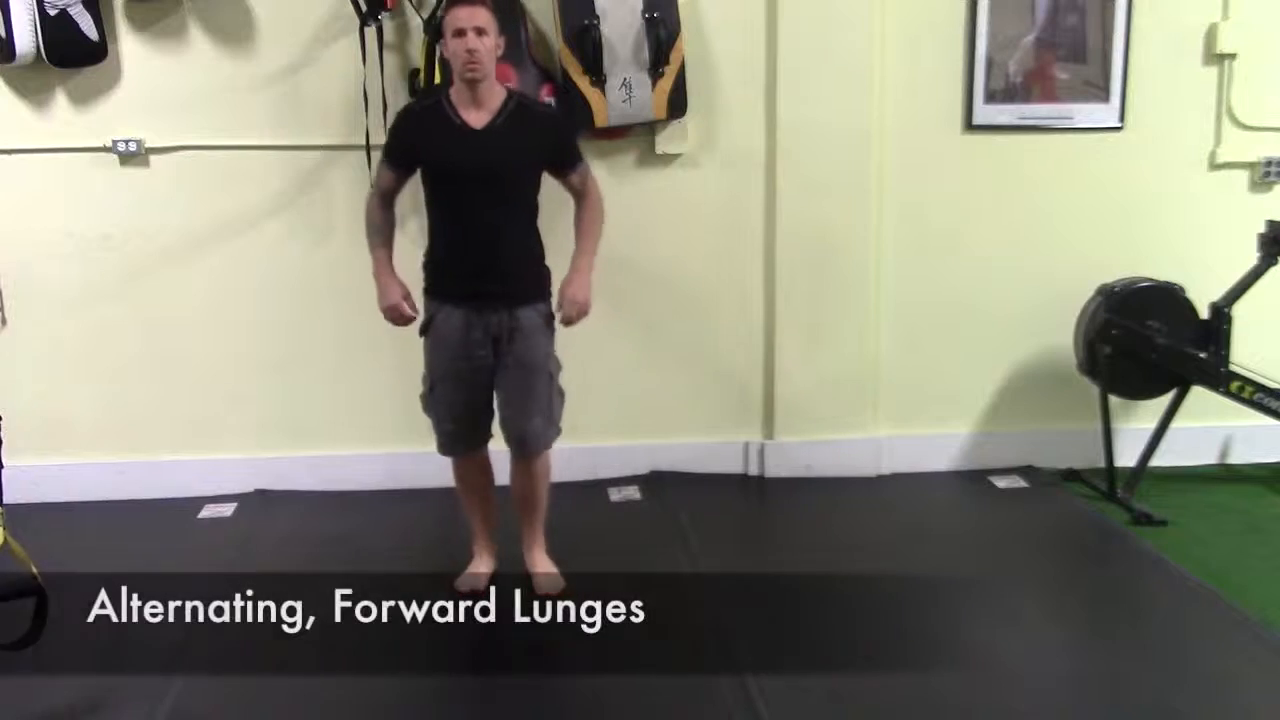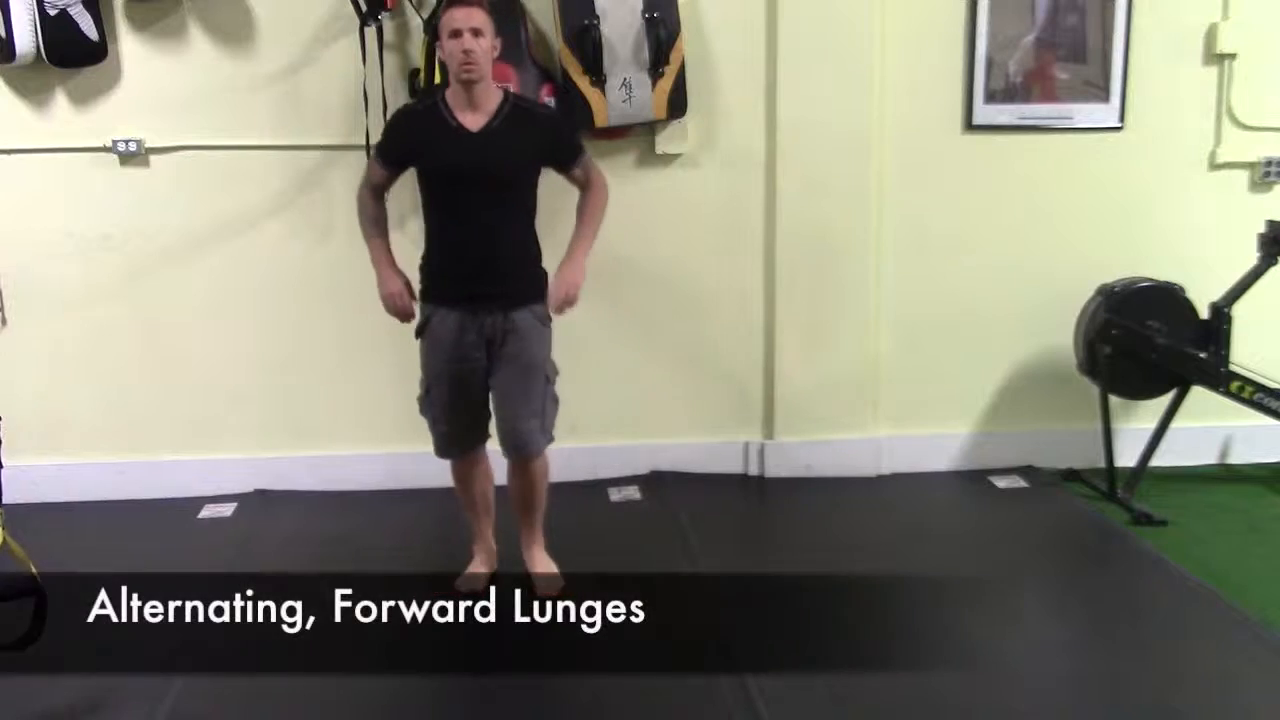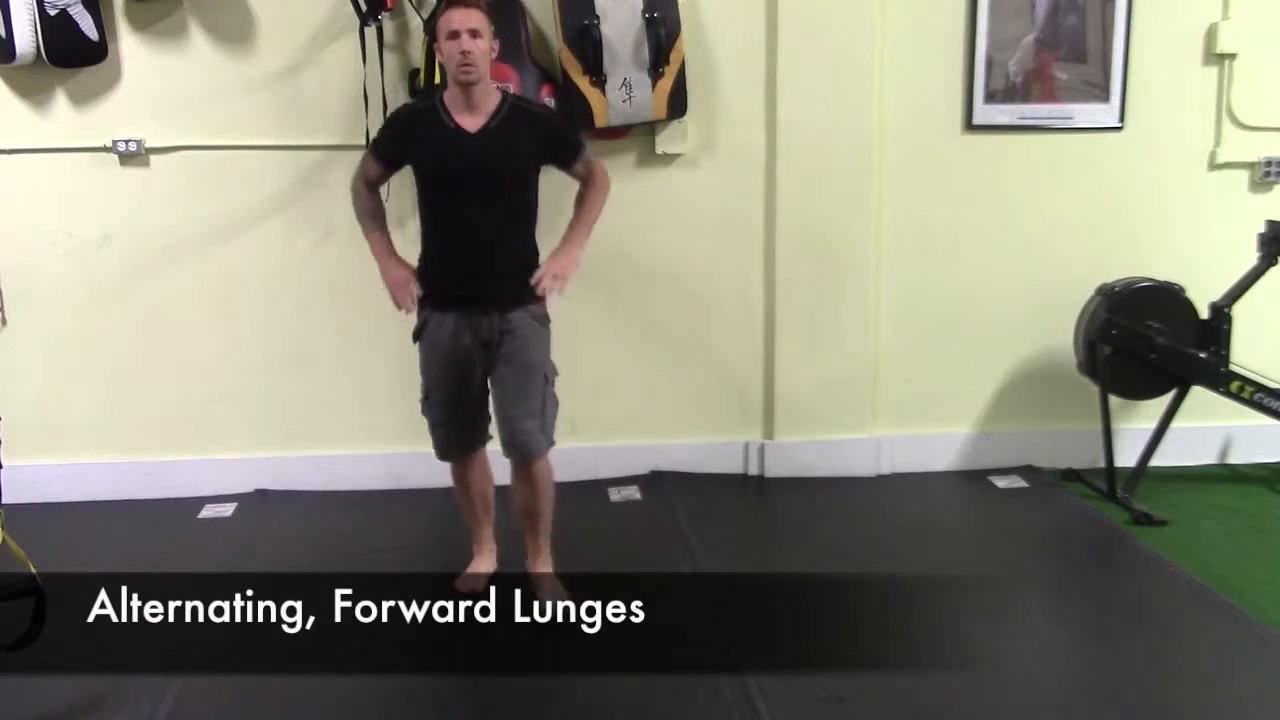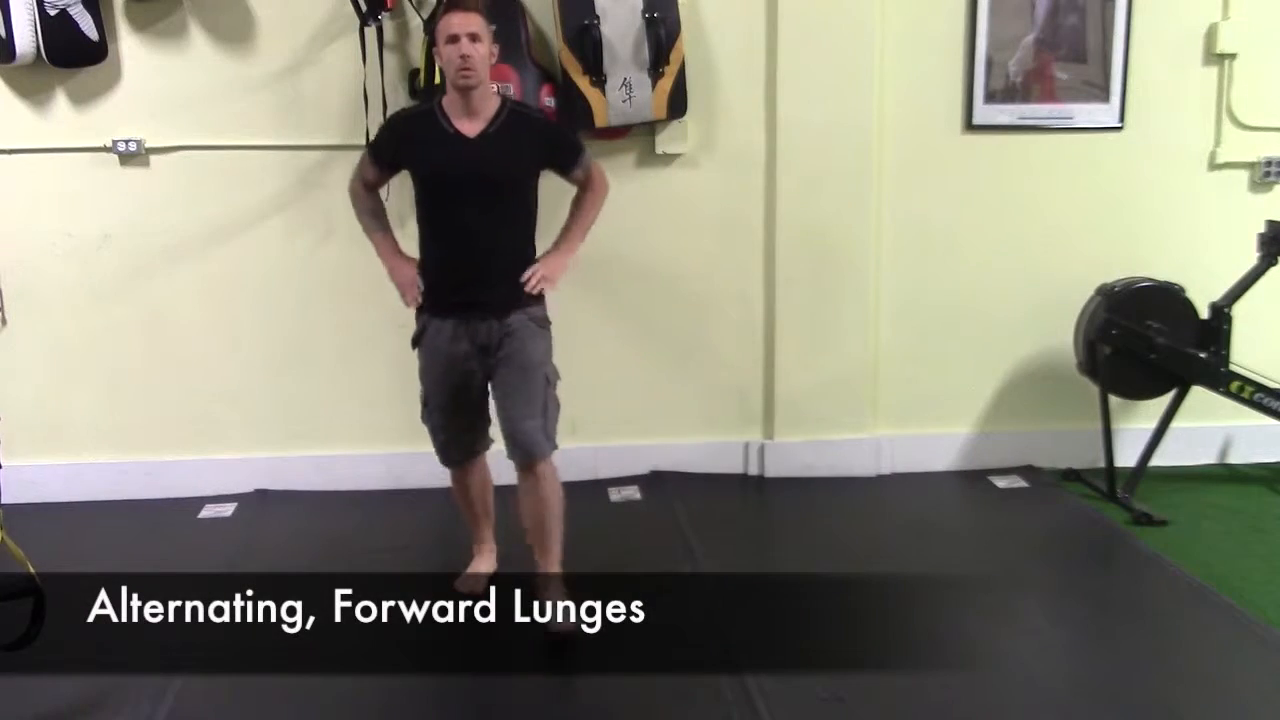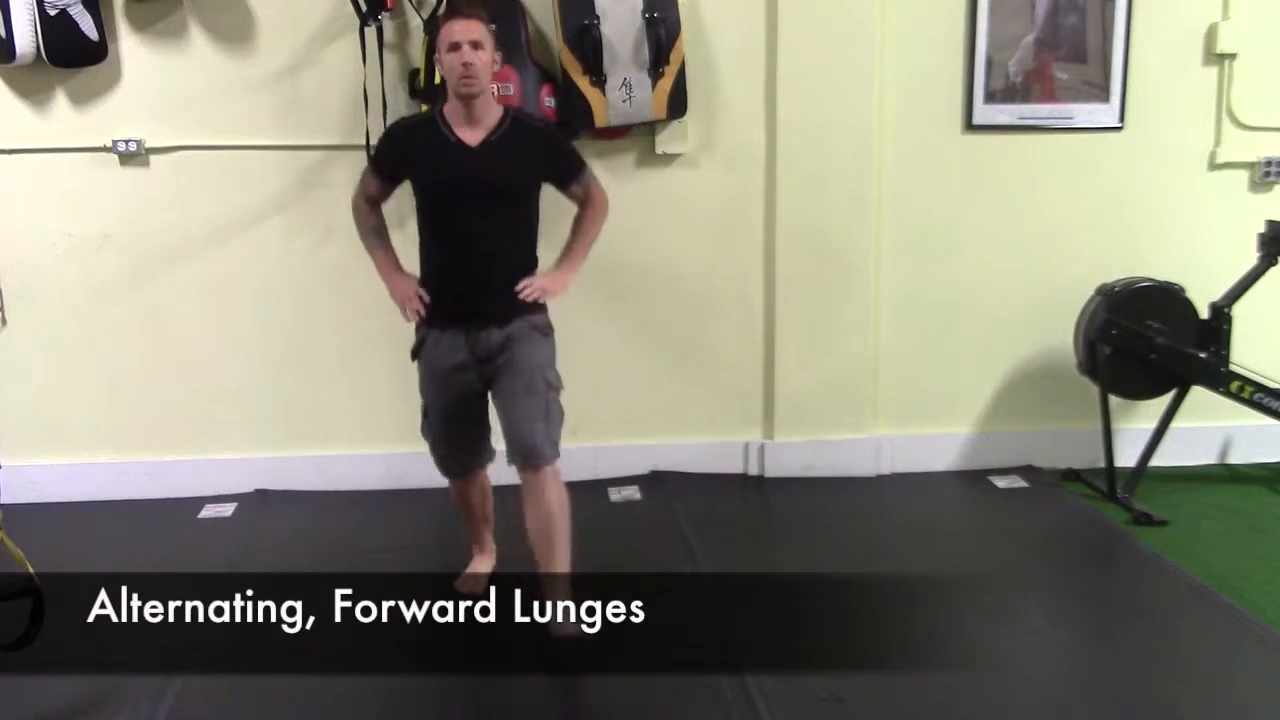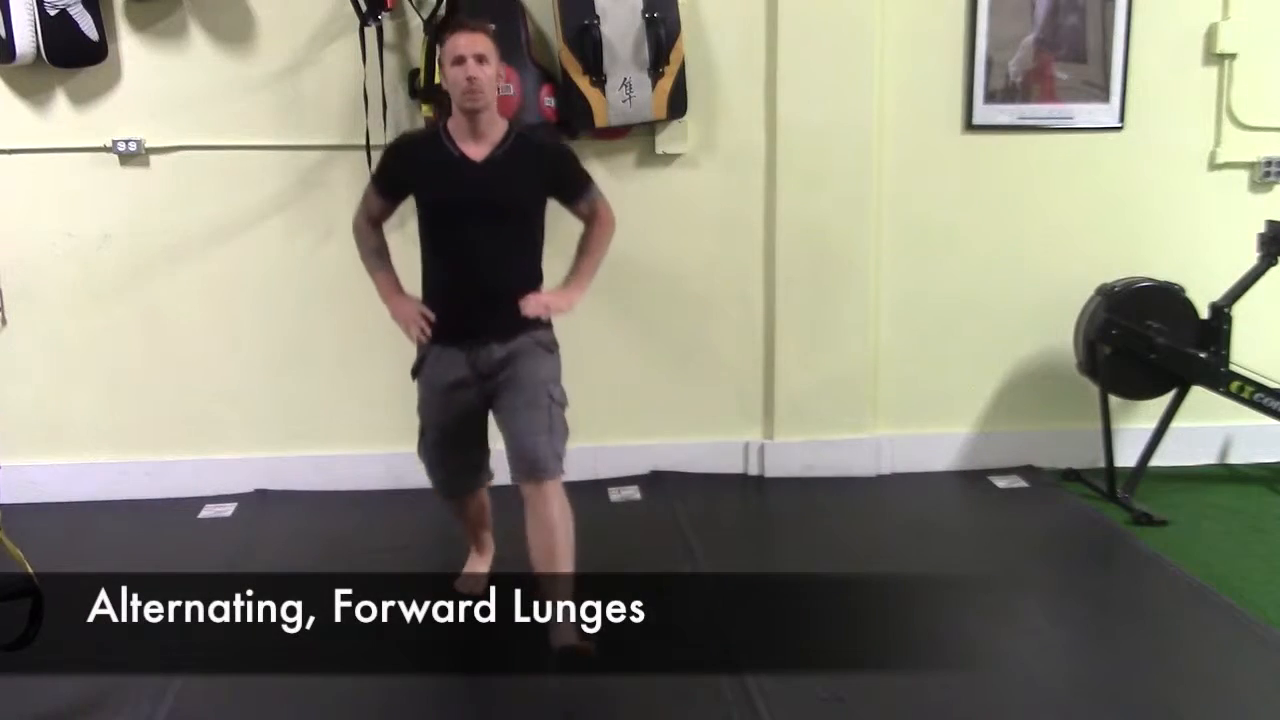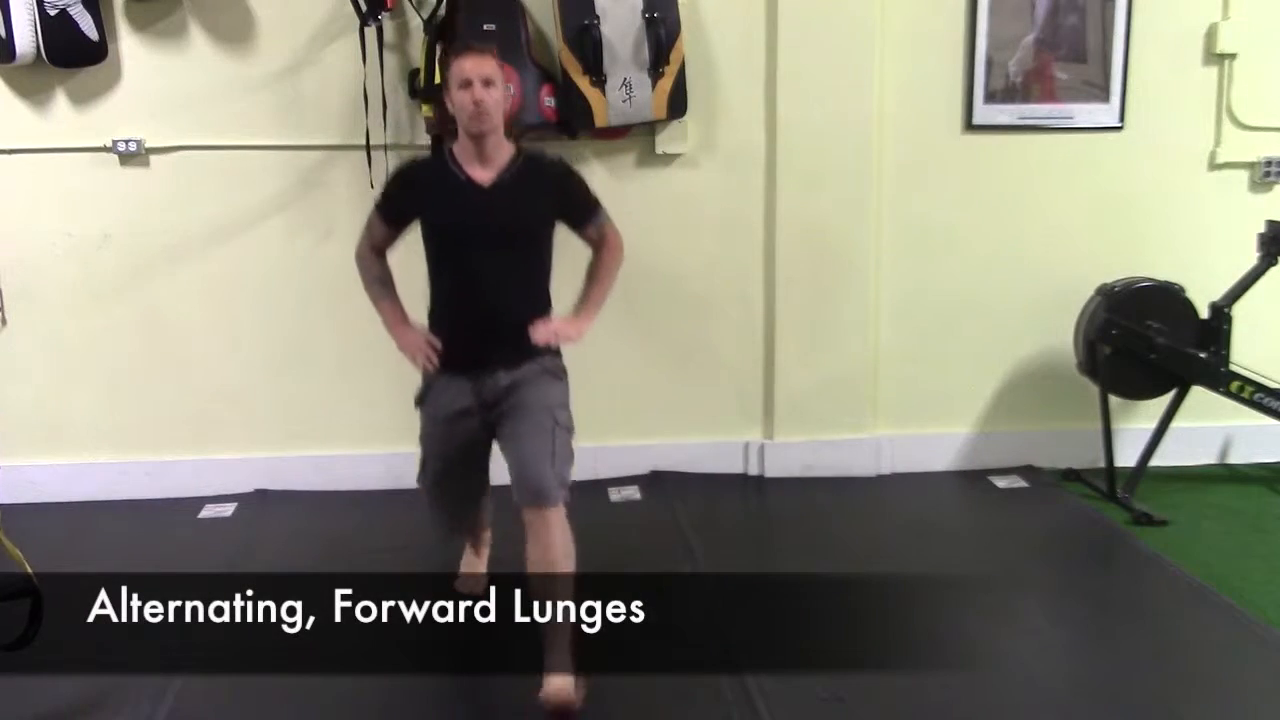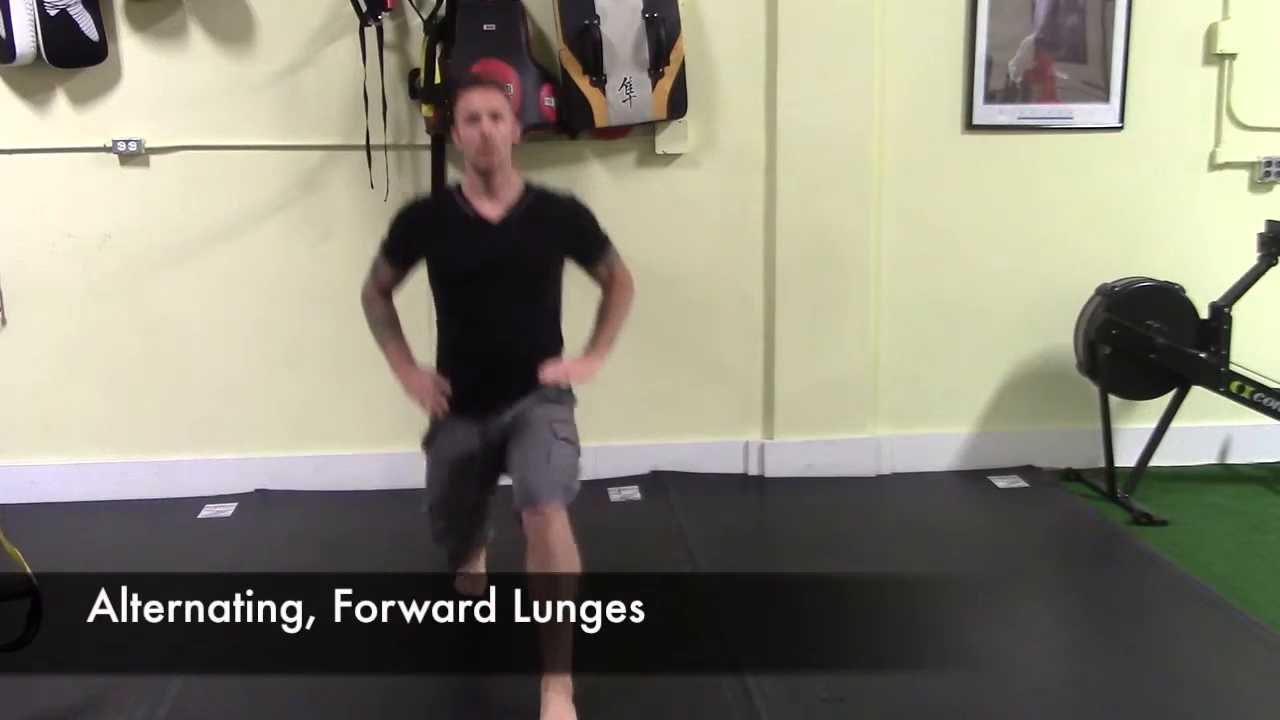
dt=0.1s
person 1, frame 1
left shoulder: (539, 121)
right shoulder: (418, 122)
left elbow: (588, 194)
right elbow: (380, 198)
left wrist: (583, 272)
right wrist: (384, 276)
left hip: (526, 306)
right hip: (450, 308)
left knee: (532, 439)
right knee: (464, 441)
left ankle: (535, 547)
right ankle: (483, 549)
person 1, frame 2
left shoulder: (537, 122)
right shoulder: (413, 124)
left elbow: (593, 183)
right elbow: (371, 190)
left wrist: (576, 261)
right wrist: (384, 268)
left hip: (522, 307)
right hip: (446, 310)
left knee: (526, 441)
right knee: (461, 442)
left ankle: (535, 547)
right ankle: (483, 549)
person 1, frame 3
left shoulder: (535, 122)
right shoulder: (411, 125)
left elbow: (596, 176)
right elbow: (364, 183)
left wrist: (570, 249)
right wrist: (387, 259)
left hip: (518, 310)
right hip: (444, 312)
left knee: (529, 448)
right knee: (460, 445)
left ankle: (542, 562)
right ankle: (484, 548)
person 1, frame 4
left shoulder: (533, 128)
right shoulder: (410, 129)
left elbow: (594, 181)
right elbow: (362, 184)
left wrist: (562, 252)
right wrist: (392, 257)
left hip: (518, 314)
right hip: (443, 319)
left knee: (532, 450)
right knee: (460, 450)
left ankle: (551, 577)
right ankle: (484, 549)
person 1, frame 5
left shoulder: (536, 137)
right shoulder: (410, 137)
left elbow: (594, 200)
right elbow: (365, 201)
left wrist: (564, 270)
right wrist: (391, 274)
left hip: (520, 324)
right hip: (445, 327)
left knee: (538, 459)
right knee: (459, 464)
left ankle: (560, 600)
right ankle: (483, 549)
person 1, frame 6
left shoulder: (541, 153)
right shoulder: (413, 154)
left elbow: (601, 218)
right elbow: (366, 221)
left wrist: (570, 290)
right wrist: (394, 297)
left hip: (522, 341)
right hip: (446, 345)
left knee: (540, 475)
right knee: (456, 481)
left ankle: (561, 623)
right ankle: (481, 548)
person 1, frame 7
left shoulder: (550, 177)
right shoulder: (417, 180)
left elbow: (609, 244)
right elbow: (370, 250)
left wrist: (579, 318)
right wrist: (400, 326)
left hip: (529, 369)
right hip: (452, 373)
left knee: (544, 503)
right knee: (453, 503)
left ankle: (560, 665)
right ankle: (477, 550)
person 1, frame 8
left shoulder: (559, 213)
right shoulder: (426, 217)
left elbow: (618, 281)
right elbow: (376, 291)
left wrist: (590, 358)
right wrist: (405, 368)
left hip: (536, 399)
right hip: (461, 408)
left knee: (546, 512)
right knee: (454, 540)
right ankle: (475, 557)
